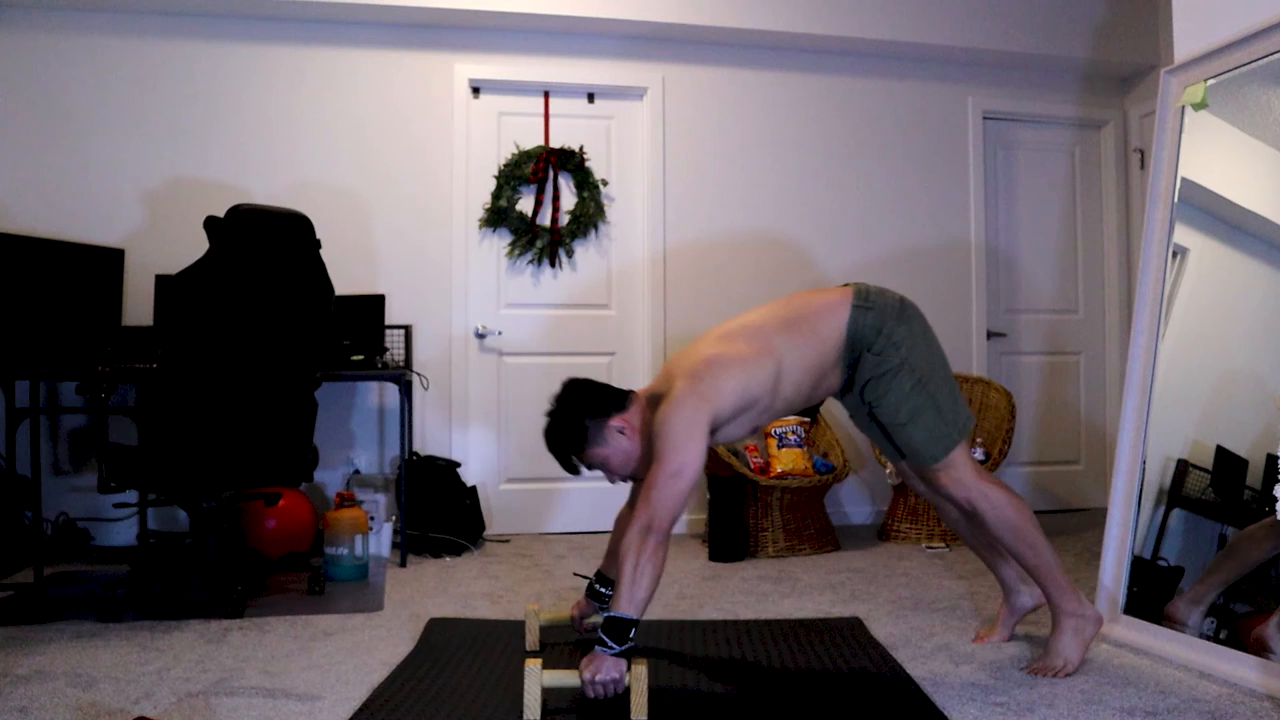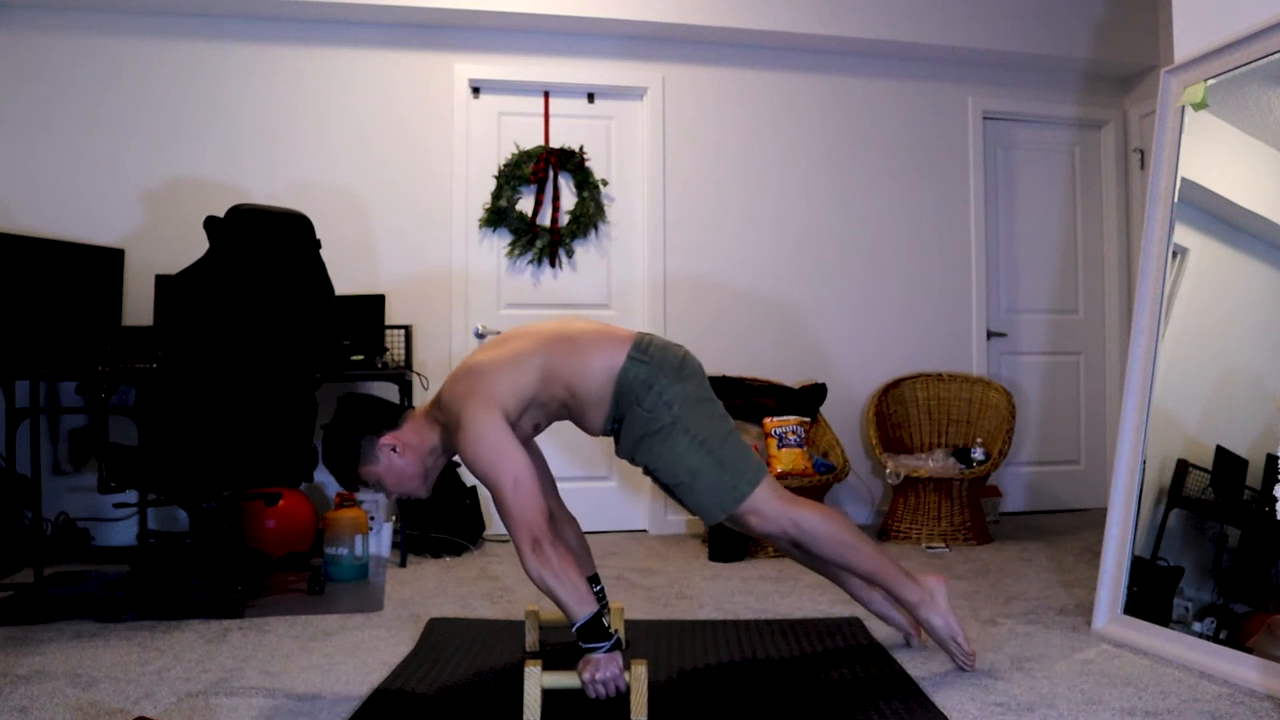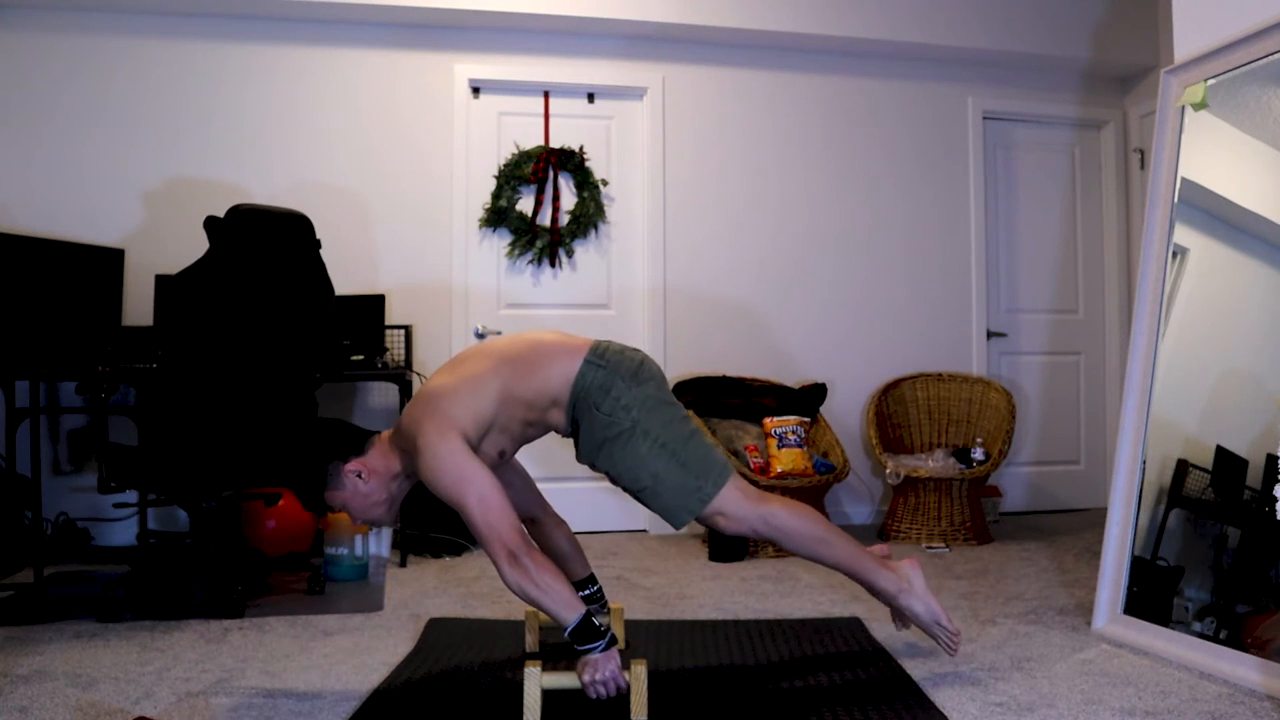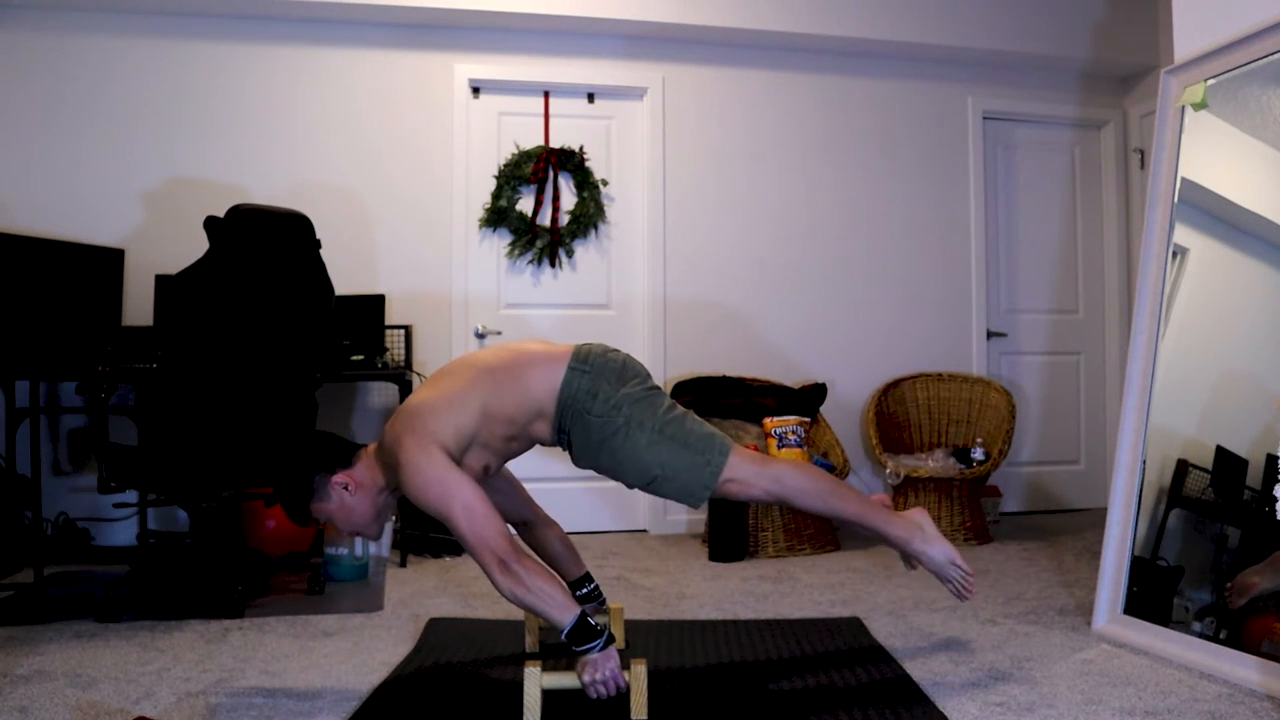
dt=1s
person 1, frame 1
left shoulder: (682, 410)
right shoulder: (660, 403)
left elbow: (649, 534)
right elbow: (637, 515)
left wrist: (614, 642)
right wrist: (599, 595)
left hip: (877, 333)
right hip: (854, 345)
left knee: (958, 481)
right knee: (928, 481)
left ankle: (1072, 607)
right ankle: (1018, 588)
person 1, frame 2
left shoulder: (469, 422)
right shoulder: (476, 409)
left elbow: (535, 543)
right elbow: (550, 514)
left wrist: (597, 642)
right wrist: (594, 603)
left hip: (648, 389)
right hip: (646, 384)
left knee: (769, 511)
right knee: (758, 515)
left ankle: (915, 594)
right ankle: (881, 597)
person 1, frame 3
left shoulder: (429, 446)
right shoulder: (446, 432)
left elbow: (513, 555)
right elbow: (536, 517)
left wrist: (591, 642)
right wrist: (591, 603)
left hip: (607, 395)
right hip: (606, 388)
left knee: (738, 511)
right knee: (727, 506)
left ankle: (892, 580)
right ankle: (866, 561)
person 1, frame 4
left shoulder: (411, 460)
right shoulder: (433, 445)
left elbow: (502, 562)
right elbow: (525, 518)
left wrist: (588, 639)
right wrist: (586, 598)
left hip: (593, 398)
right hip: (591, 389)
left knee: (747, 478)
right knee: (740, 474)
left ankle: (903, 529)
right ankle: (874, 511)
